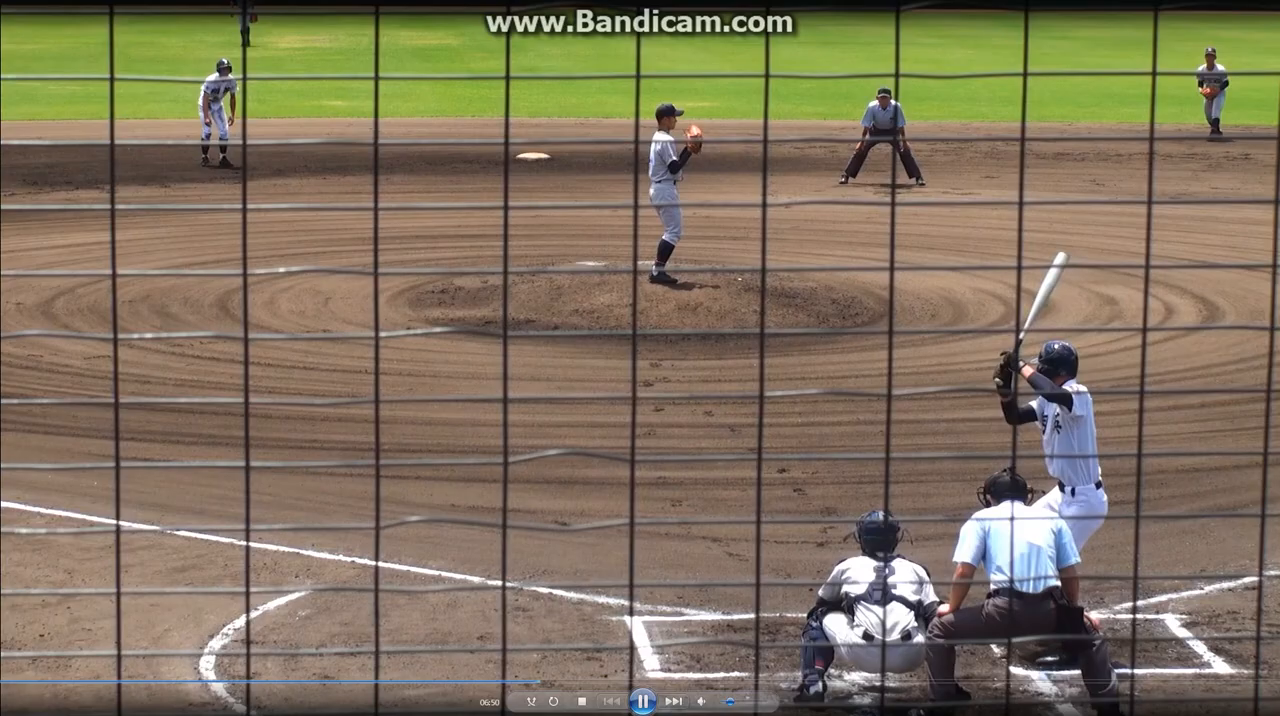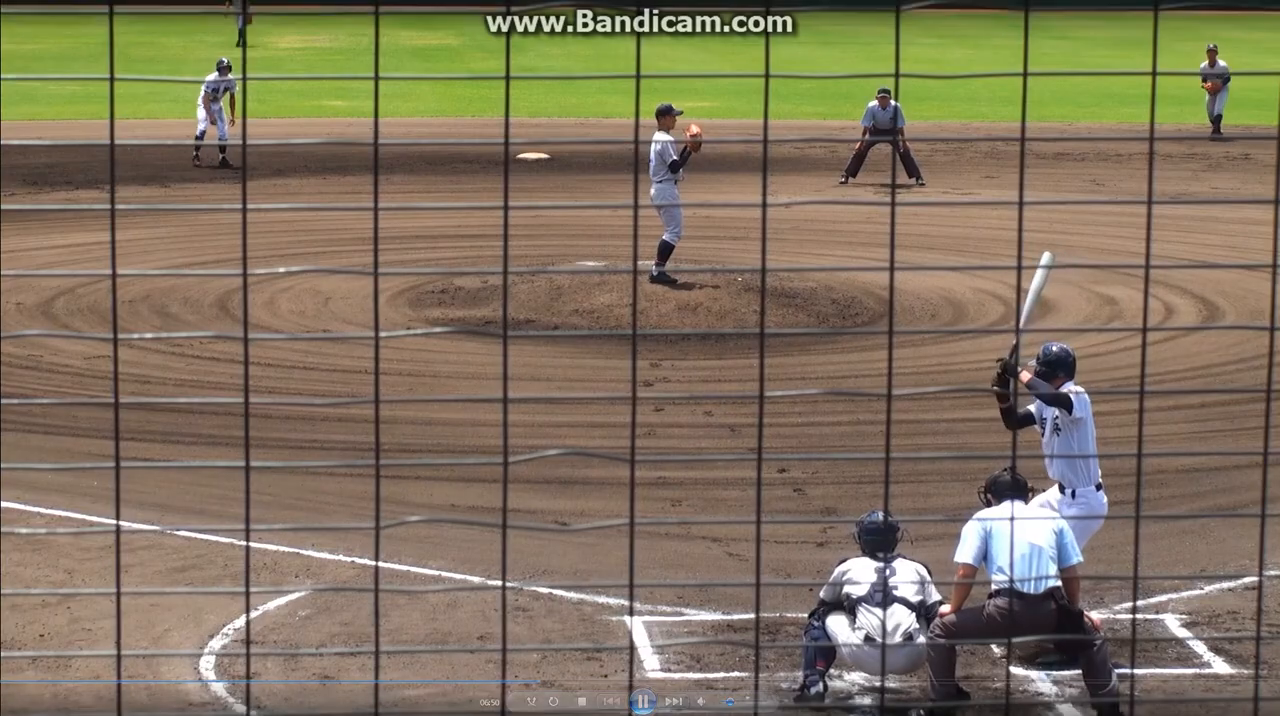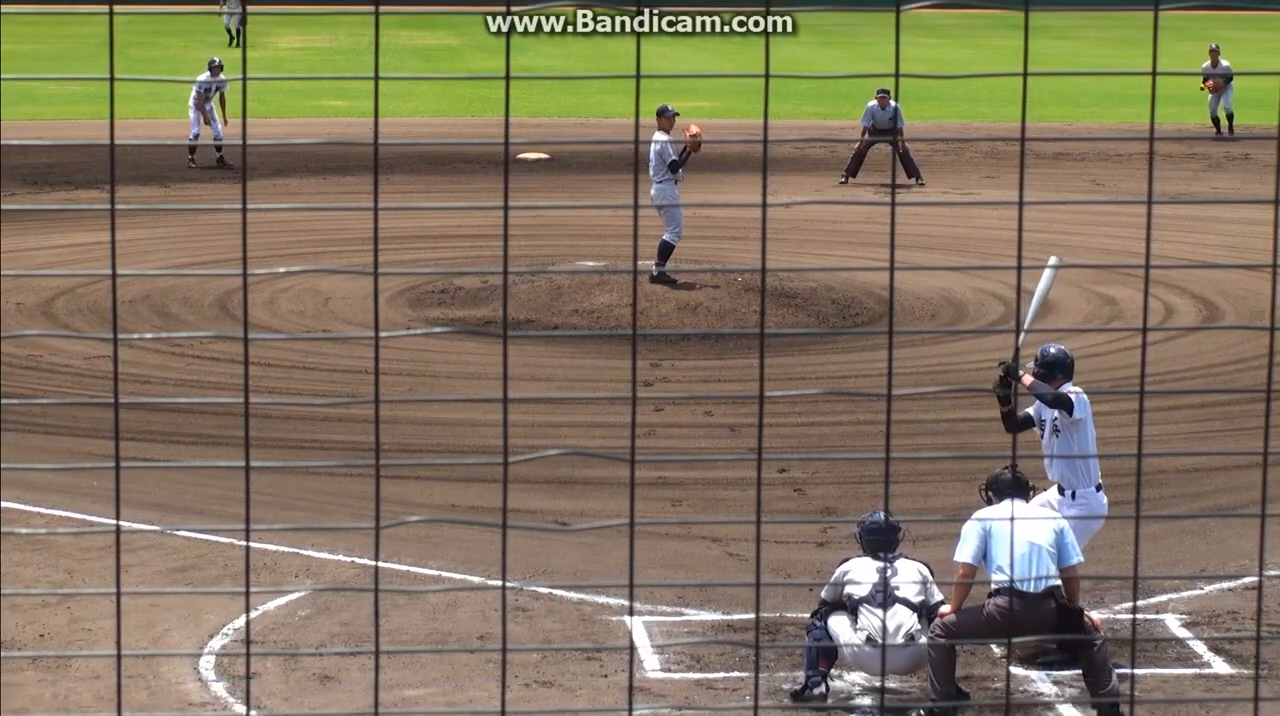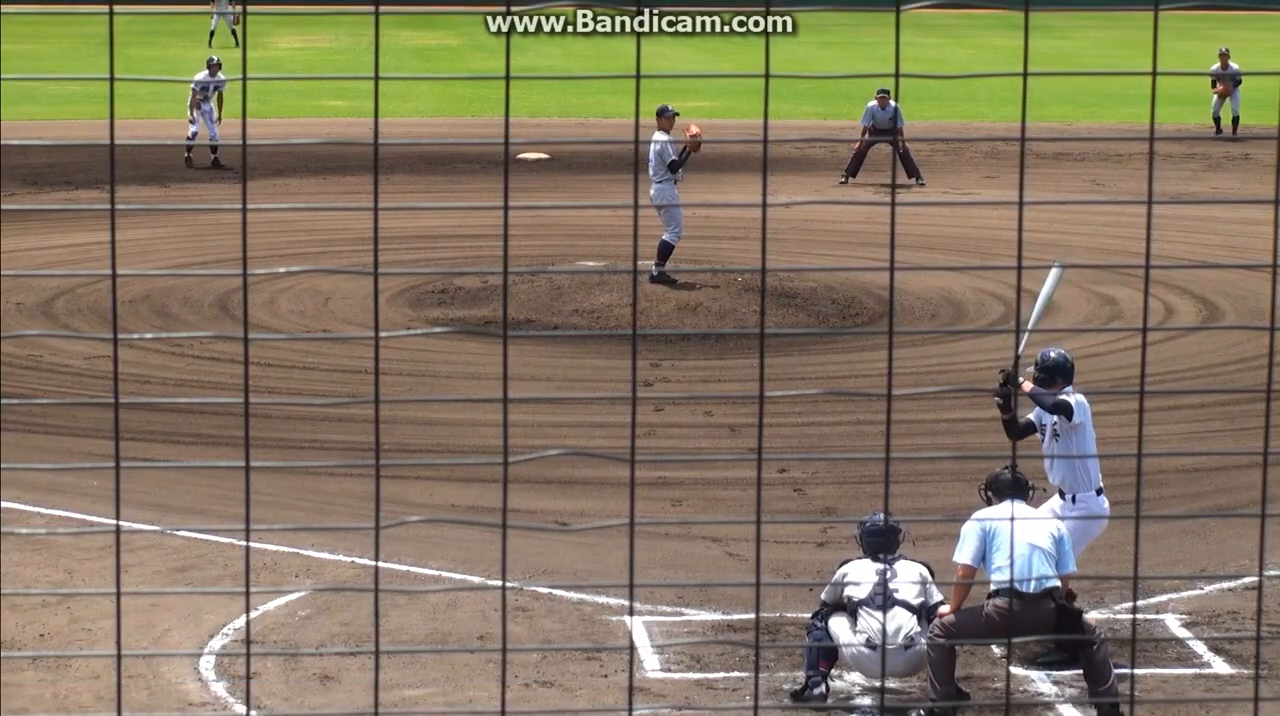
dt=0.3s
person 1, frame 1
left shoulder: (981, 518)
right shoulder: (1052, 518)
left elbow: (964, 571)
right elbow: (1069, 573)
left wrist: (951, 607)
right wrist: (1074, 611)
left hip: (1004, 609)
right hip: (1050, 610)
left knee: (939, 629)
right knee: (1091, 639)
person 1, frame 2
left shoulder: (983, 518)
right shoulder: (1053, 518)
left elbow: (966, 571)
right elbow: (1070, 573)
left wrist: (953, 608)
right wrist: (1075, 610)
left hip: (1005, 609)
right hip: (1051, 610)
left knee: (941, 630)
right knee: (1092, 638)
person 1, frame 3
left shoulder: (982, 517)
right shoulder: (1054, 518)
left elbow: (966, 571)
right elbow: (1071, 574)
left wrist: (953, 608)
right wrist: (1073, 611)
left hip: (1005, 608)
right hip: (1051, 609)
left knee: (941, 630)
right knee: (1093, 639)
person 1, frame 4
left shoulder: (981, 518)
right shoulder: (1053, 522)
left elbow: (965, 572)
right elbow: (1064, 580)
left wrist: (953, 608)
left hip: (1004, 609)
right hip: (1049, 610)
left knee: (940, 631)
right knee: (1093, 640)
person 2, frame 1
left shoulder: (1079, 395)
right shoulder: (1048, 400)
left elbow: (1052, 392)
right elbow: (1015, 418)
left wrist: (1020, 366)
right wrist: (1004, 389)
left hip: (1084, 500)
right hip: (1064, 493)
person 2, frame 2
left shoulder: (1077, 396)
right shoulder: (1047, 401)
left elbow: (1052, 397)
right elbow: (1013, 422)
left wrist: (1018, 372)
right wrist: (1003, 395)
left hip: (1084, 502)
right hip: (1063, 493)
person 2, frame 3
left shoulder: (1075, 398)
right shoulder: (1045, 402)
left elbow: (1054, 399)
right elbow: (1013, 426)
left wrist: (1020, 375)
right wrist: (1005, 399)
left hip: (1084, 502)
right hip: (1061, 495)
person 2, frame 4
left shoulder: (1076, 403)
right shoulder: (1046, 407)
left elbow: (1054, 405)
right elbow: (1015, 433)
left wrist: (1020, 382)
right wrist: (1005, 406)
left hip: (1086, 506)
right hip: (1064, 499)
person 3, frame 1
left shoulder: (847, 566)
right shoulder: (915, 570)
left elbow: (823, 603)
right elbow: (934, 615)
left hip: (862, 654)
right hip: (909, 657)
left knee: (817, 620)
left ankle: (813, 686)
person 3, frame 2
left shoulder: (848, 567)
right shoulder: (917, 569)
left elbow: (825, 604)
right elbow: (936, 614)
left hip: (864, 656)
right hip: (911, 658)
left knee: (819, 620)
left ankle: (814, 686)
person 3, frame 3
left shoulder: (849, 567)
right shoulder: (919, 569)
left elbow: (825, 604)
right elbow: (939, 613)
left hip: (865, 657)
right hip: (912, 659)
left knee: (821, 619)
left ankle: (815, 687)
person 3, frame 4
left shoulder: (849, 569)
right shoulder: (919, 570)
left elbow: (826, 605)
left hip: (865, 659)
right hip: (911, 661)
left knee: (821, 620)
left ankle: (816, 687)
person 4, frame 1
left shoulder: (657, 138)
right shoulder: (666, 140)
right elbow: (674, 168)
left wrist: (687, 148)
right wrist: (690, 152)
left hip: (658, 189)
right hip: (666, 190)
left knee: (670, 231)
right knee: (674, 231)
left ankle: (657, 270)
right ankle: (658, 271)
person 4, frame 2
left shoulder: (657, 138)
right shoulder: (666, 140)
right elbow: (675, 168)
left wrist: (686, 147)
right wrist: (690, 151)
left hip: (659, 189)
right hip: (666, 190)
left knee: (671, 231)
right knee: (674, 231)
left ankle: (657, 270)
right ankle: (658, 271)
person 4, frame 3
left shoulder: (658, 138)
right shoulder: (665, 140)
right elbow: (675, 167)
left wrist: (686, 147)
right wrist: (690, 151)
left hip: (660, 189)
right hip: (666, 190)
left knee: (671, 231)
right knee: (675, 231)
left ankle: (657, 270)
right ankle: (658, 271)
person 4, frame 4
left shoulder: (657, 138)
right shoulder: (665, 140)
right elbow: (674, 167)
left wrist: (686, 147)
right wrist: (689, 150)
left hip: (659, 189)
right hip: (666, 190)
left knee: (670, 231)
right knee: (674, 232)
left ankle: (657, 270)
right ankle: (658, 271)
